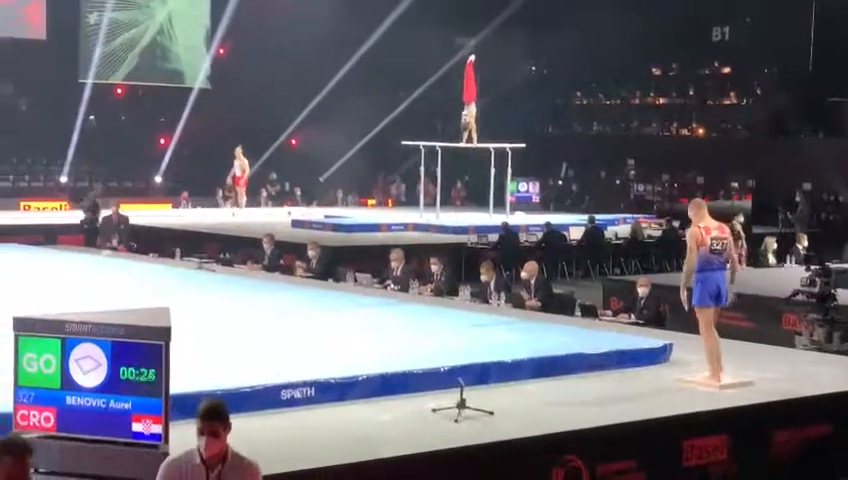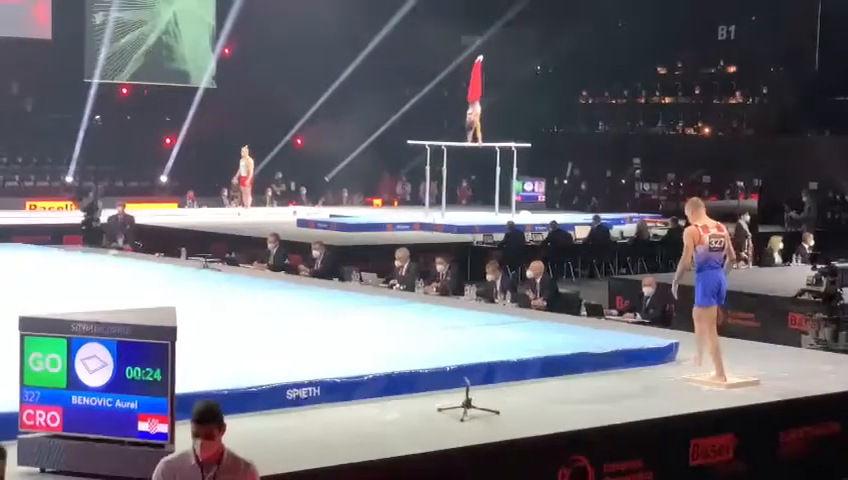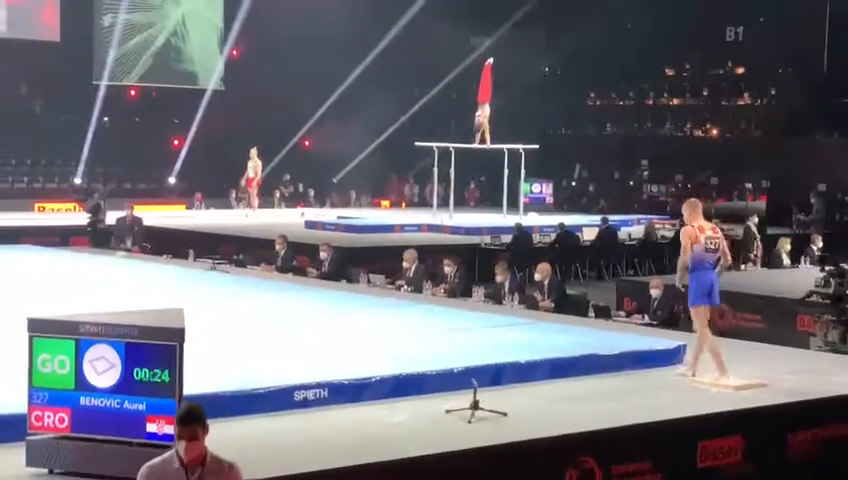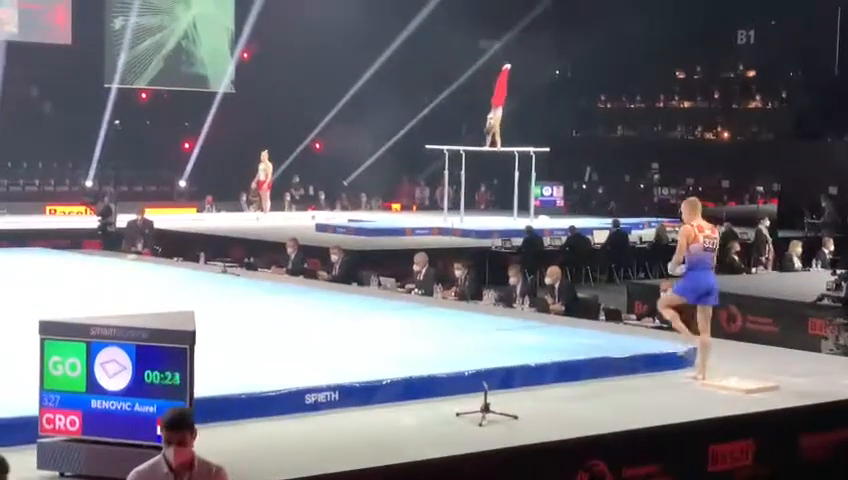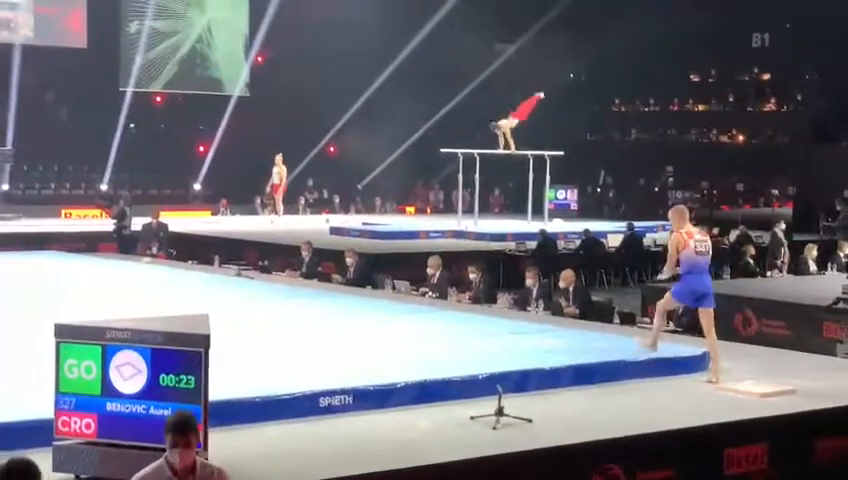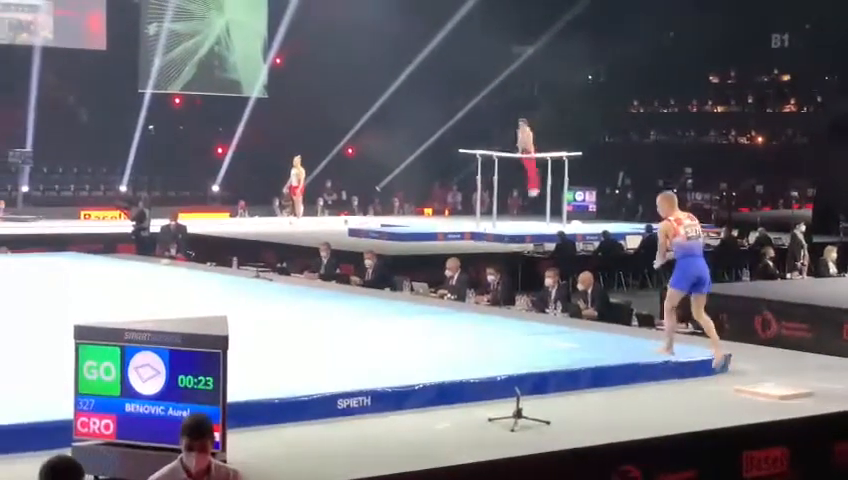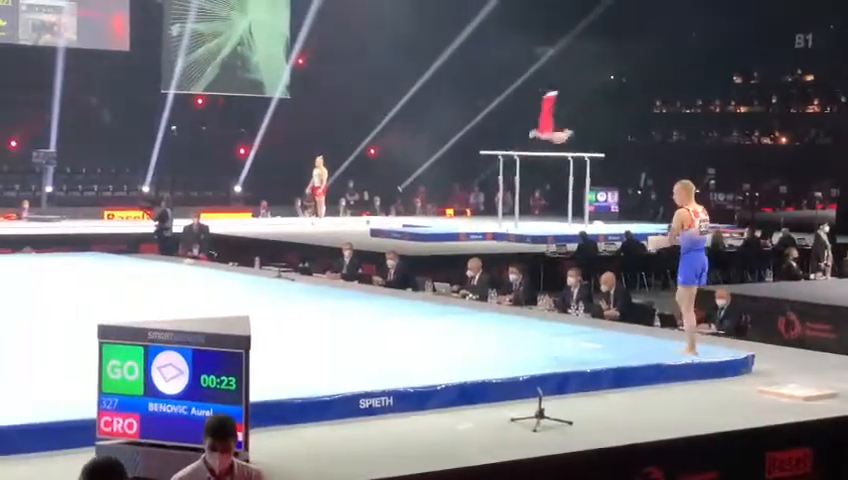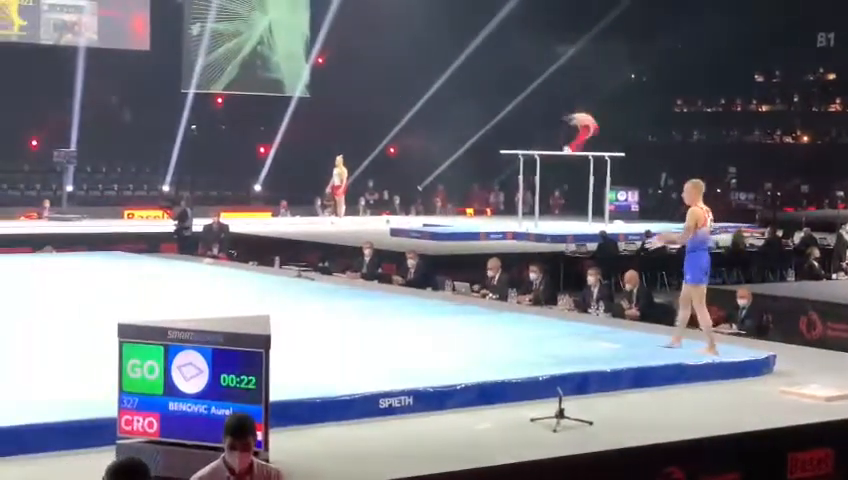
dt=0.3s
person 1, frame 1
left shoulder: (694, 231)
right shoulder: (725, 229)
left elbow: (690, 263)
right elbow: (734, 260)
left wrist: (683, 287)
right wrist: (730, 283)
left hip: (705, 279)
right hip: (721, 278)
left knee: (706, 330)
right knee: (710, 327)
left ankle: (713, 375)
right ankle: (718, 368)
person 1, frame 2
left shoulder: (692, 230)
right shoulder: (721, 228)
left elbow: (686, 261)
right elbow: (732, 257)
left wrist: (675, 281)
left hip: (705, 278)
right hip: (720, 277)
left knee: (710, 329)
right knee: (698, 316)
left ankle: (720, 373)
right ankle: (699, 357)
person 1, frame 3
left shoulder: (688, 230)
right shoulder: (716, 231)
left elbow: (684, 259)
right elbow: (727, 260)
left wrist: (679, 277)
left hip: (698, 278)
right hip: (711, 278)
left knee: (702, 329)
right knee: (700, 326)
left ankle: (722, 369)
right ankle: (692, 367)
person 1, frame 4
left shoulder: (687, 229)
right shoulder: (714, 230)
left elbow: (678, 257)
left wrist: (672, 268)
left hip: (694, 278)
right hip: (710, 278)
left knee: (663, 304)
right knee: (704, 328)
left ankle: (688, 337)
right ankle: (701, 371)
person 1, frame 5
left shoulder: (677, 237)
right shoulder: (704, 235)
left elbow: (670, 266)
left wrist: (665, 274)
right wrist: (677, 270)
left hip: (689, 282)
right hip: (706, 282)
left knee: (660, 308)
right knee: (709, 330)
left ankle: (652, 344)
right ankle: (714, 373)
person 1, frame 6
left shoulder: (666, 225)
right shoulder: (693, 219)
left elbow: (662, 254)
left wrist: (658, 263)
left hip: (684, 267)
right hip: (701, 265)
left knee: (669, 307)
right knee: (700, 314)
left ankle: (668, 348)
right ankle: (716, 348)
person 1, frame 7
left shoulder: (681, 213)
right shoulder: (703, 211)
left elbow: (670, 239)
right wrist: (677, 239)
left hip: (689, 259)
right hip: (702, 257)
left knee: (687, 306)
right knee: (682, 299)
left ankle: (691, 348)
right ankle: (691, 343)
person 1, frame 8
left shoulder: (694, 212)
right shoulder: (706, 211)
left elbow: (684, 239)
left wrist: (665, 238)
right wrist: (667, 239)
left hip: (695, 258)
right hip: (701, 256)
left knee: (699, 306)
right knee: (684, 301)
left ankle: (711, 347)
right ankle: (676, 339)
